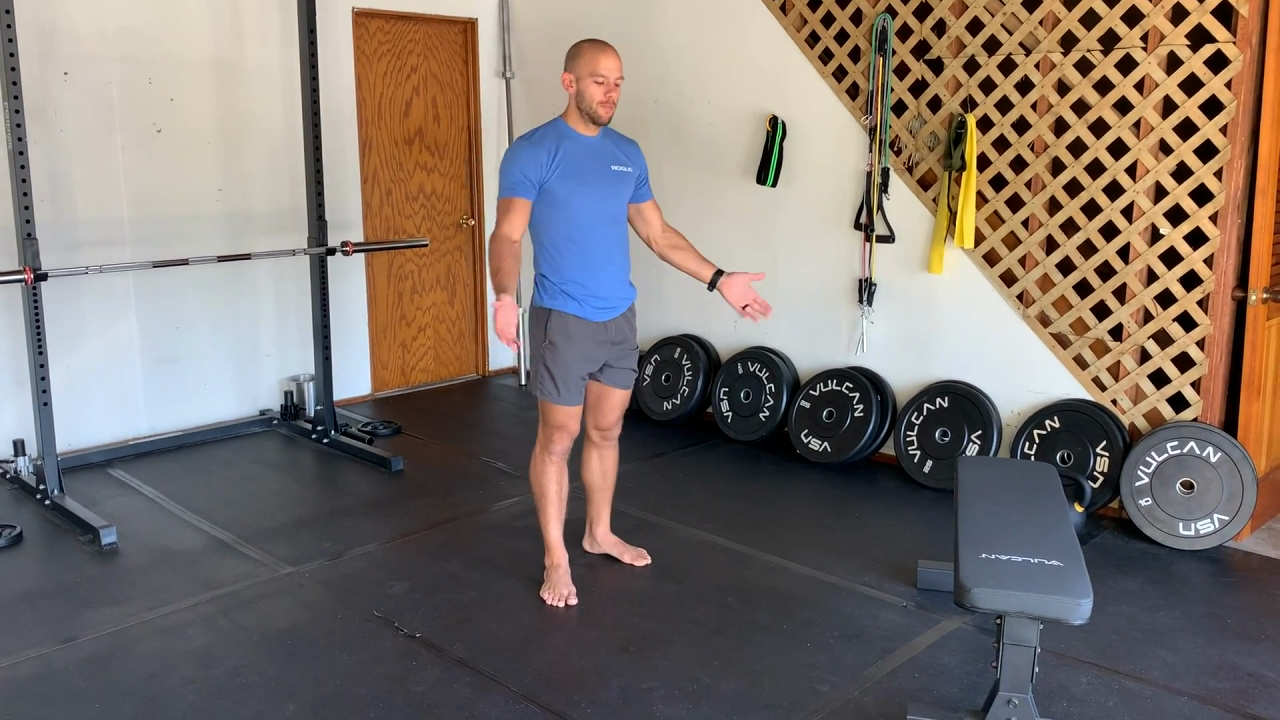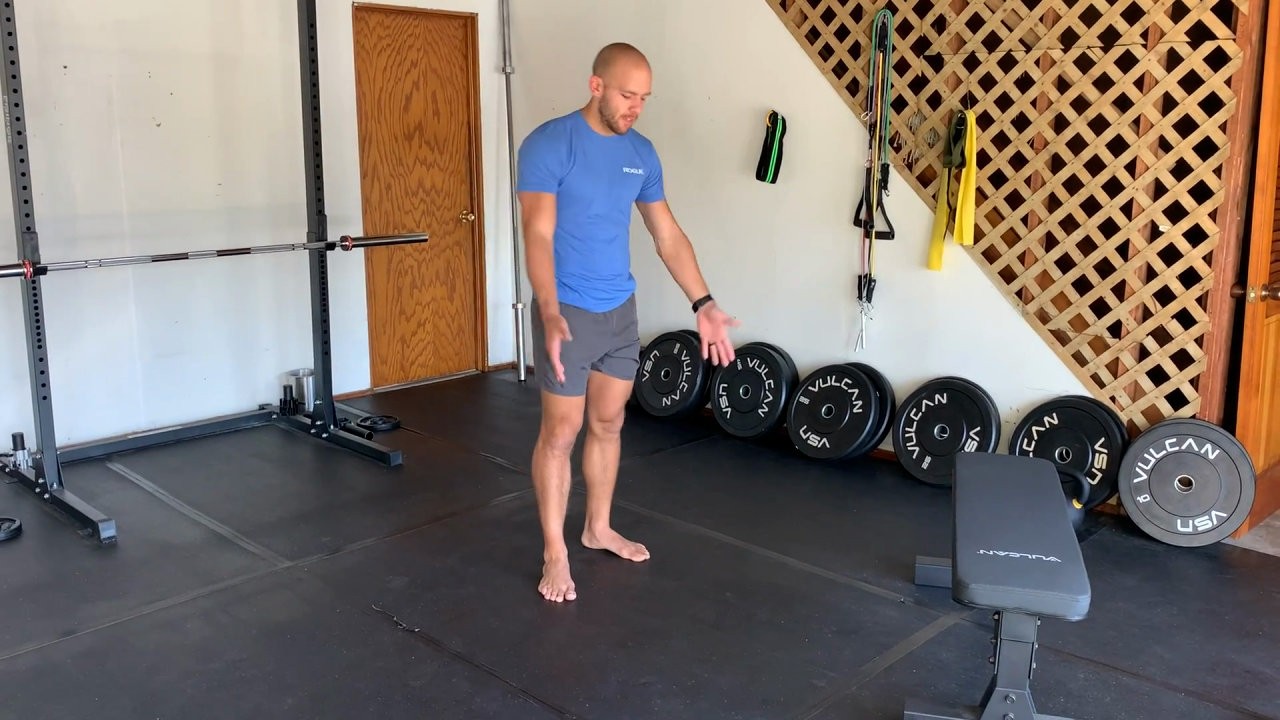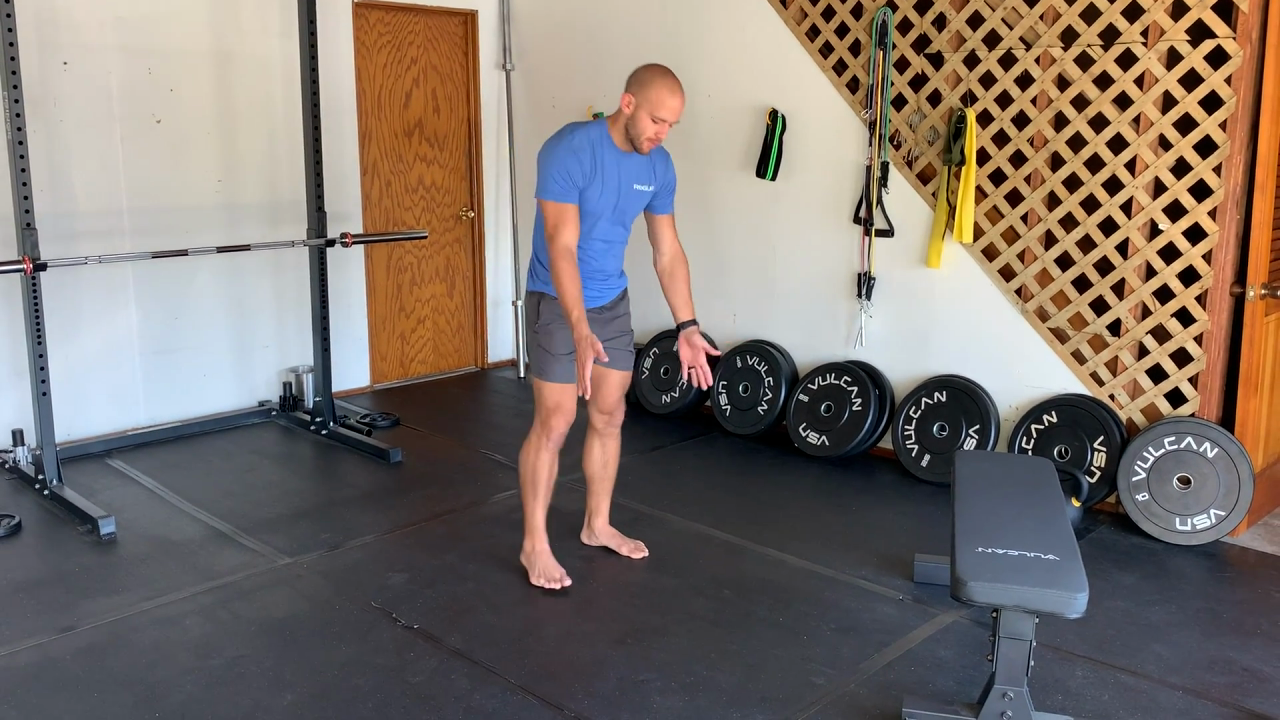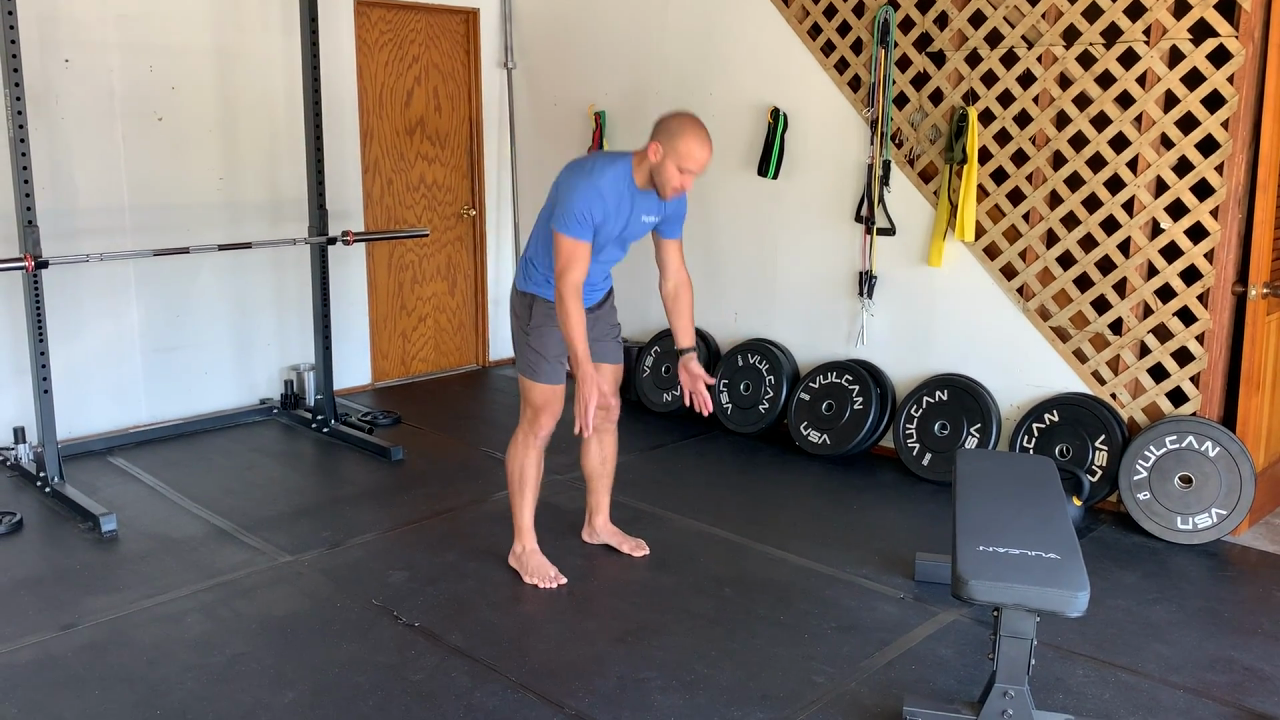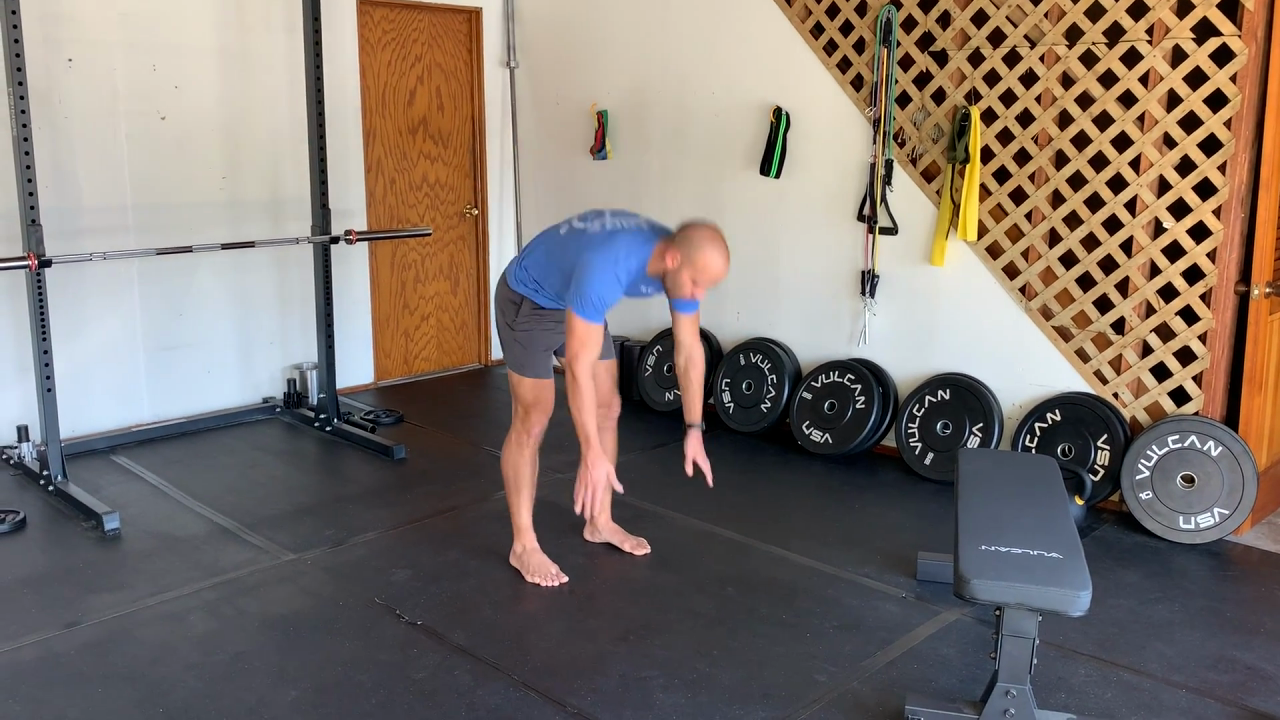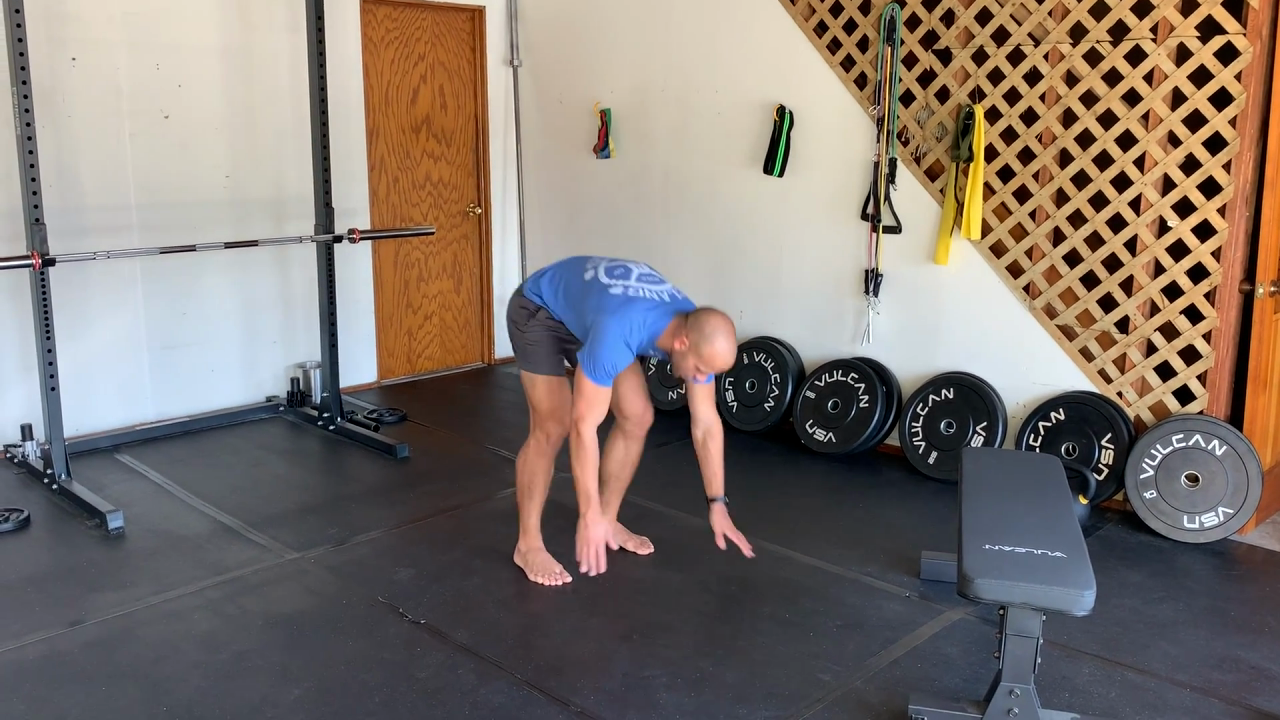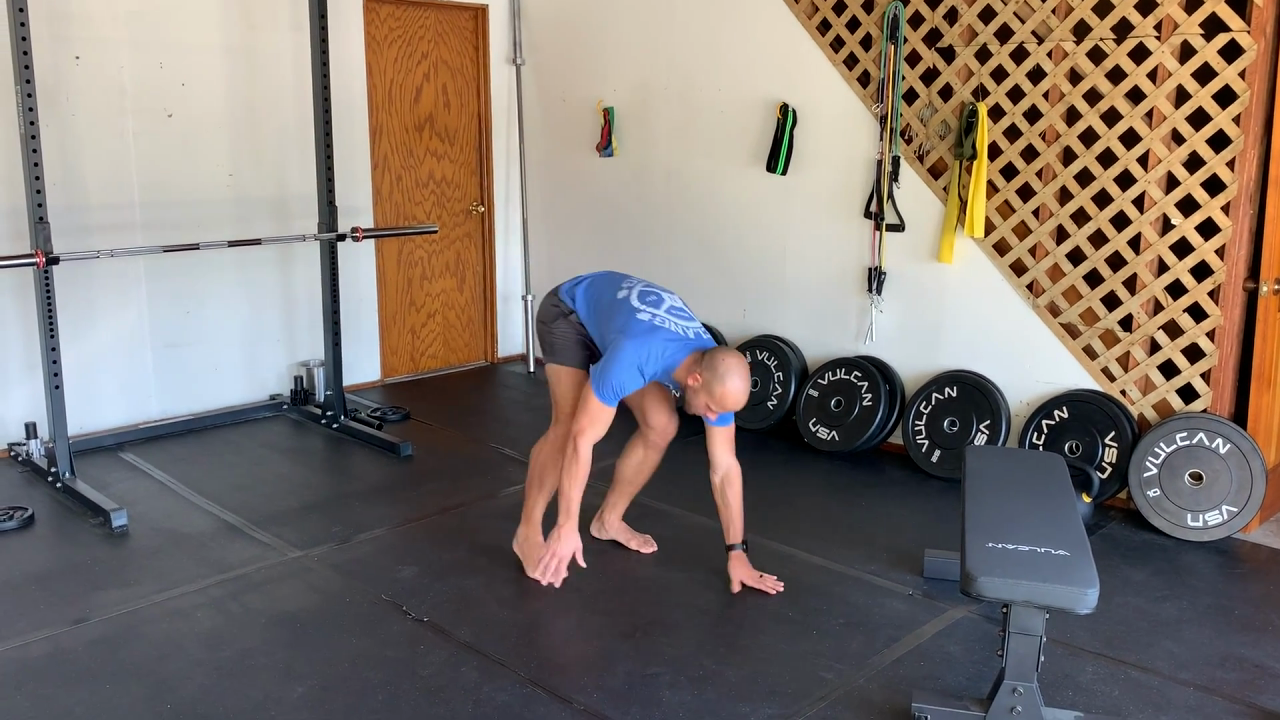
dt=0.2s
person 1, frame 1
left shoulder: (628, 153)
right shoulder: (532, 152)
left elbow: (657, 233)
right elbow: (508, 235)
left wrist: (719, 279)
right wrist: (505, 296)
left hip: (620, 318)
right hip: (564, 320)
left knee: (606, 433)
right knee: (558, 439)
left ankle: (600, 533)
right ankle: (556, 558)
person 1, frame 2
left shoulder: (642, 152)
right shoulder: (548, 145)
left elbow: (668, 235)
right elbow: (539, 237)
left wrist: (703, 304)
right wrist: (551, 315)
left hip: (621, 309)
right hip: (569, 313)
left knee: (608, 424)
right knee: (561, 432)
left ankle: (598, 528)
right ankle: (555, 553)
person 1, frame 3
left shoulder: (658, 165)
right shoulder: (568, 151)
left elbow: (668, 252)
right elbow: (562, 248)
left wrist: (686, 327)
right wrist: (580, 332)
left hip: (612, 301)
right hip: (557, 302)
left knee: (609, 417)
right knee: (554, 424)
left ankle: (598, 524)
right ankle: (535, 543)
person 1, frame 4
left shoulder: (669, 196)
right shoulder: (588, 185)
left elbow: (675, 277)
right elbow: (568, 284)
left wrist: (687, 354)
right wrist: (584, 369)
left hip: (597, 300)
right hip: (544, 298)
left knee: (606, 412)
right knee: (540, 420)
left ankle: (598, 522)
right ankle: (524, 545)
person 1, frame 5
left shoulder: (679, 268)
right shoulder: (604, 267)
left elbow: (689, 348)
right elbow: (580, 367)
left wrist: (693, 428)
right wrist: (592, 455)
left hip: (577, 303)
right hip: (528, 298)
left knee: (608, 405)
right knee: (533, 419)
left ankle: (600, 522)
right ankle: (523, 545)
person 1, frame 6
left shoulder: (694, 328)
right shoulder: (617, 334)
left elbow: (706, 424)
right elbow: (584, 426)
left wrist: (717, 504)
right wrist: (589, 514)
left hip: (586, 310)
right hip: (539, 308)
left knee: (638, 416)
right knee: (554, 425)
left ankle: (609, 521)
right ankle: (528, 544)
person 1, frame 7
left shoulder: (715, 373)
right shoulder: (634, 357)
left elbow: (725, 467)
right elbow: (582, 439)
left wrist: (737, 552)
right wrist: (566, 528)
left hip: (614, 314)
right hip: (569, 311)
left knee: (662, 427)
right knee: (568, 427)
left ankle: (608, 520)
right ankle: (528, 533)
